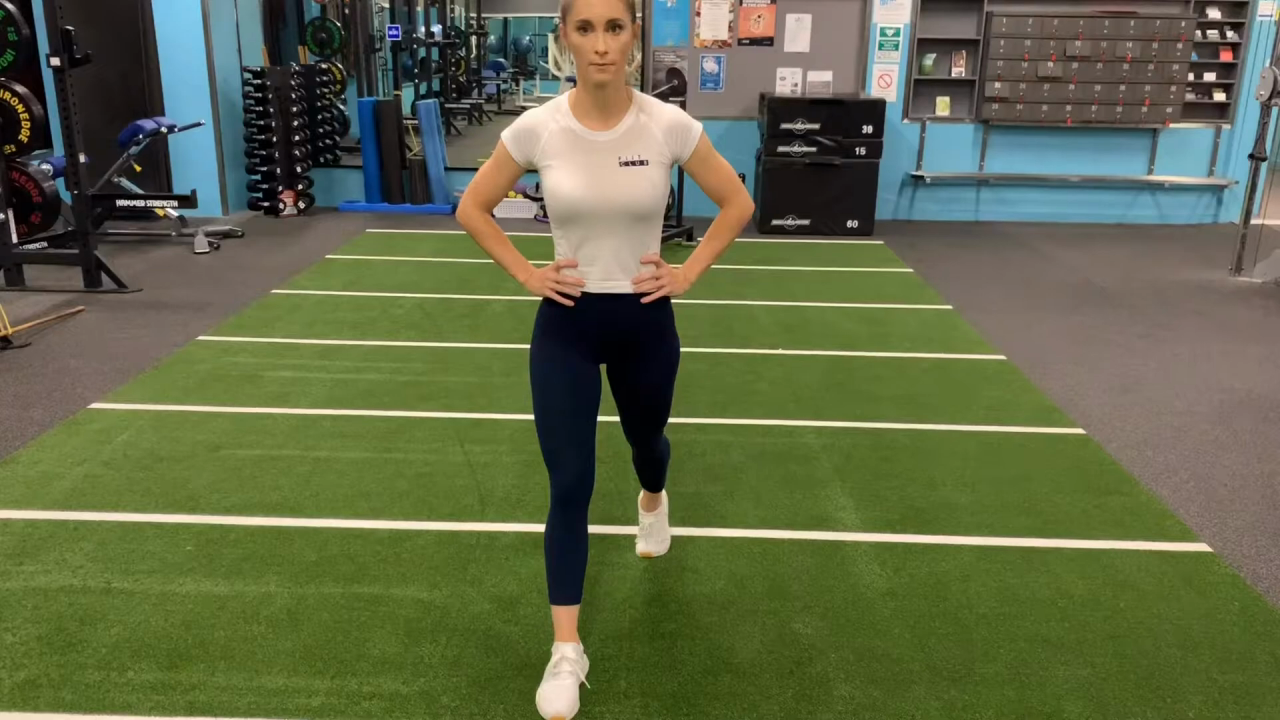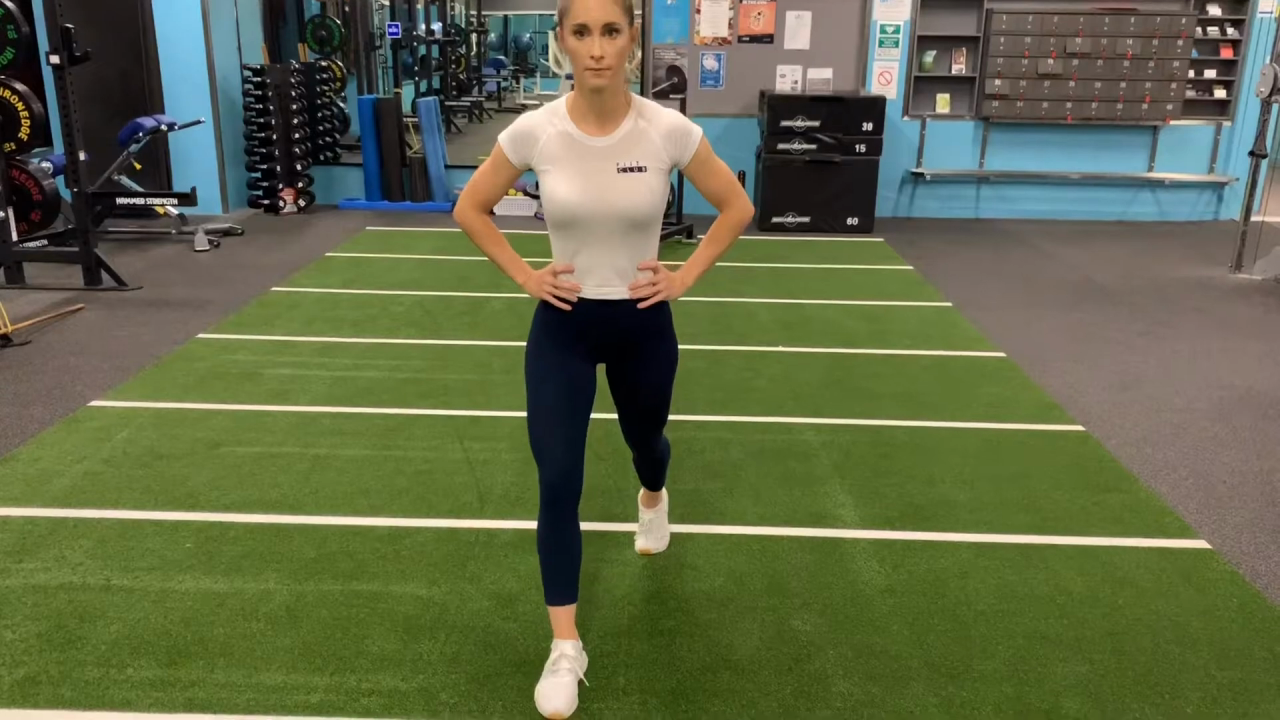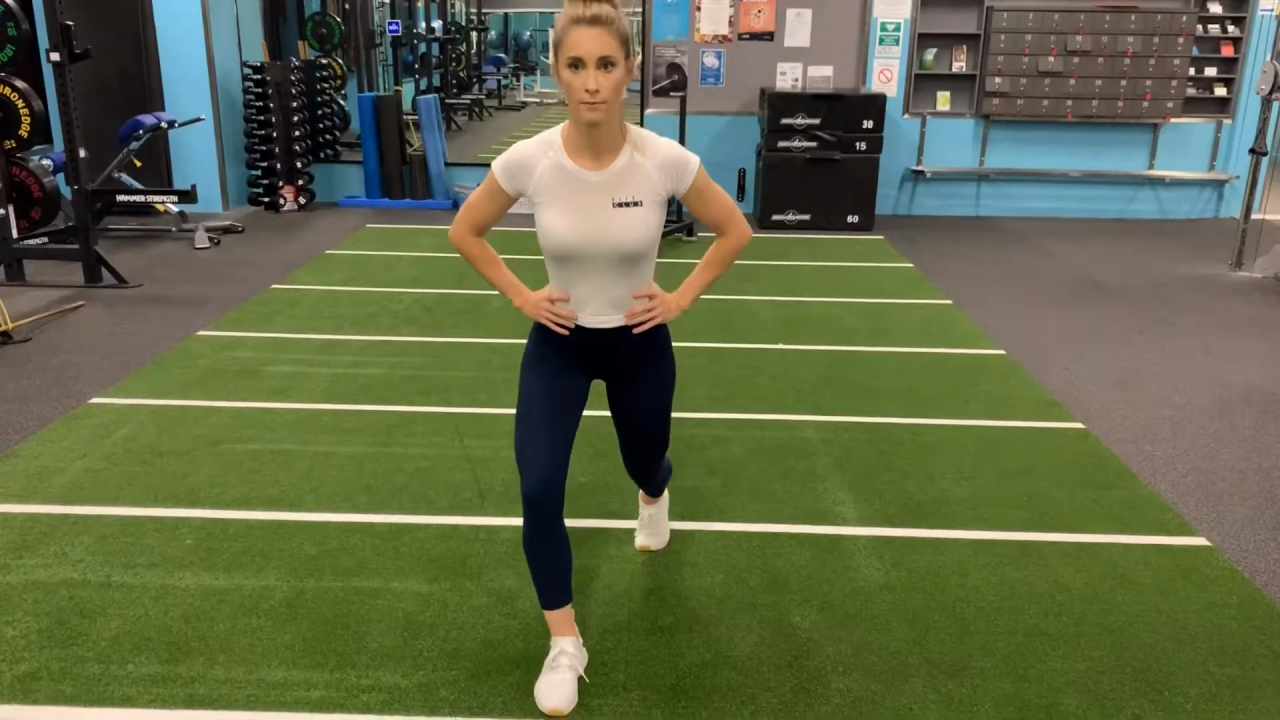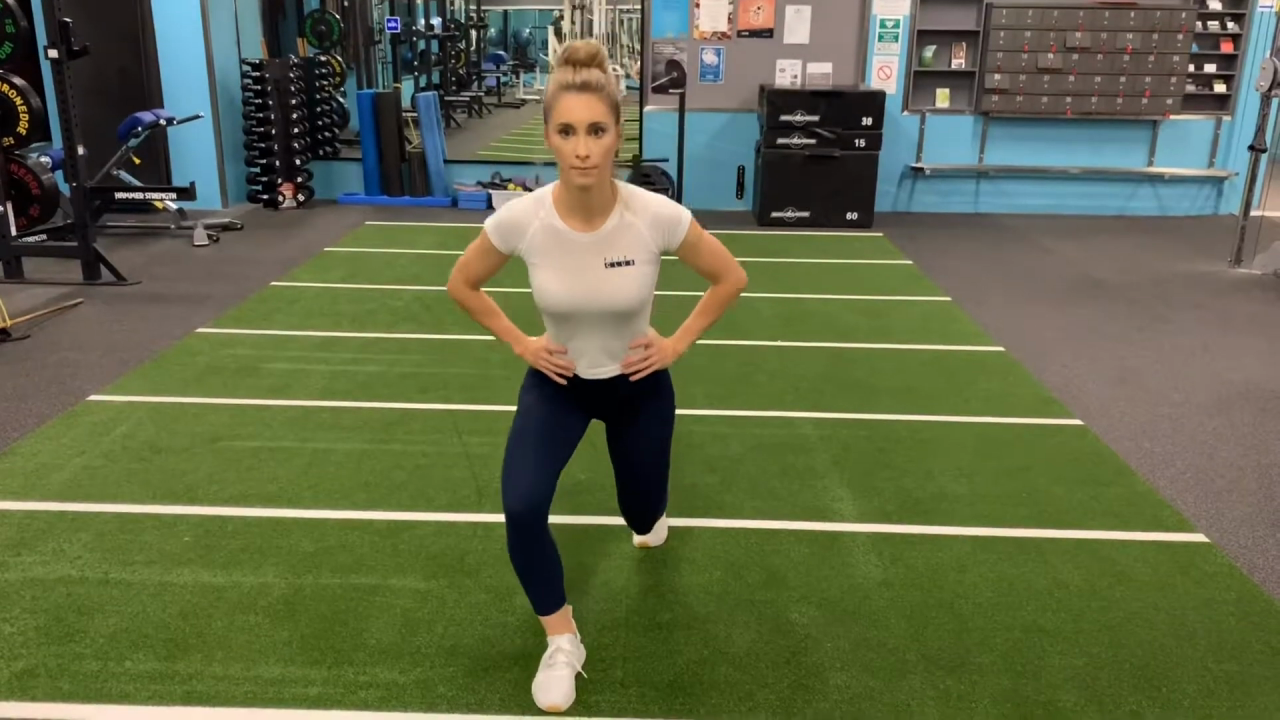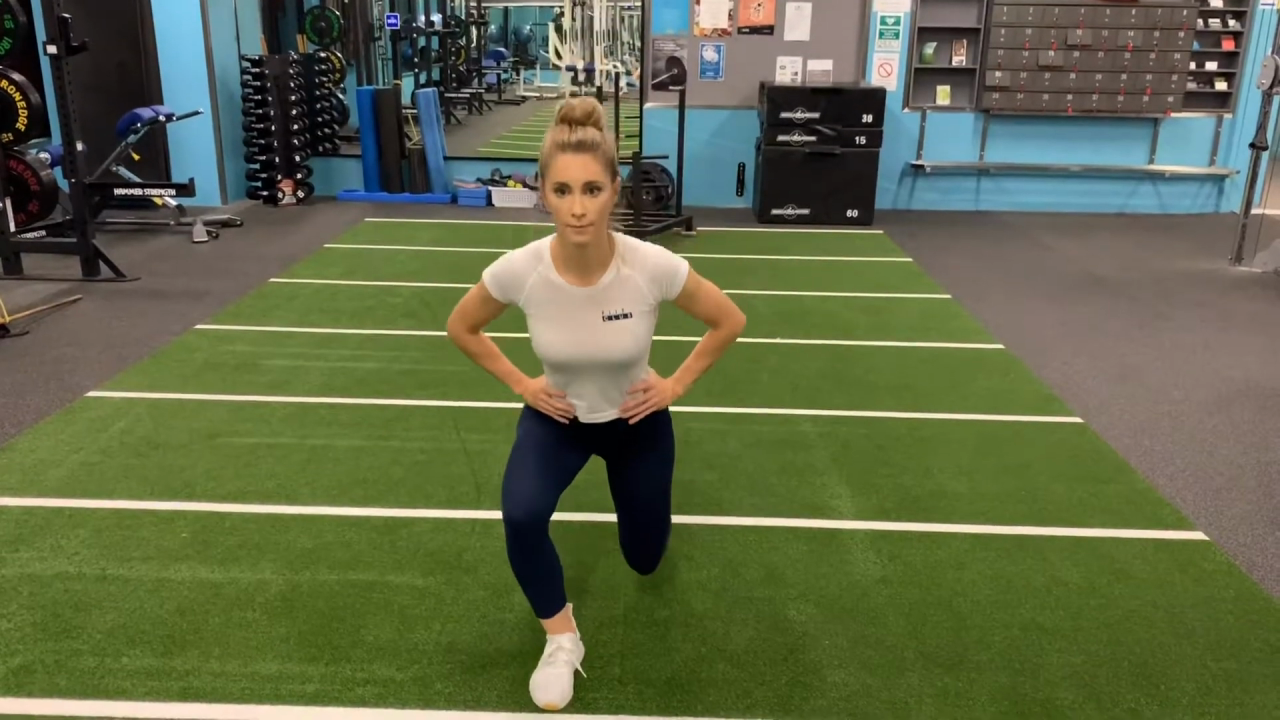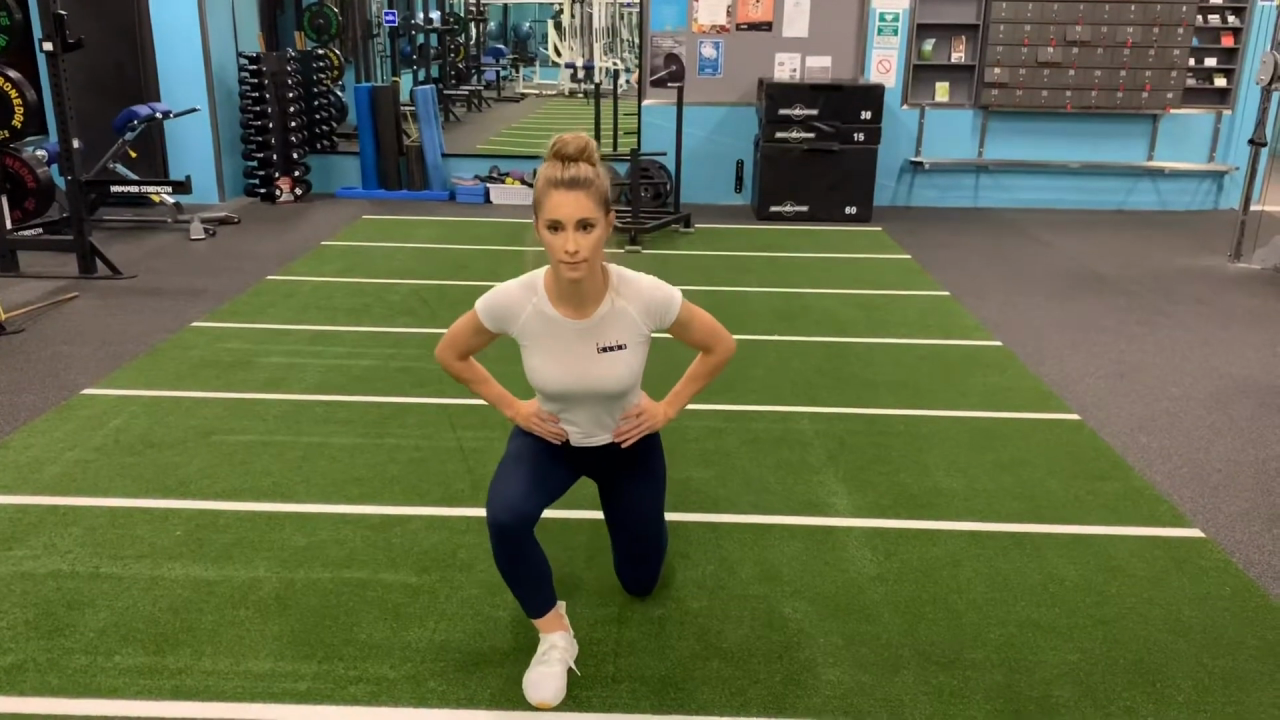
dt=0.3s
person 1, frame 1
left shoulder: (668, 124)
right shoulder: (537, 126)
left elbow: (737, 203)
right elbow: (472, 208)
left wrist: (688, 273)
right wrist: (526, 274)
left hip: (645, 322)
right hip: (567, 324)
left knee: (646, 437)
right knee: (569, 484)
left ankle: (652, 500)
right ankle: (566, 651)
person 1, frame 2
left shoulder: (668, 129)
right shoulder: (533, 130)
left elbow: (737, 207)
right elbow: (471, 209)
left wrist: (686, 276)
right wrist: (524, 275)
left hip: (642, 323)
right hip: (563, 325)
left knee: (645, 439)
right knee: (558, 482)
left ankle: (652, 497)
right ankle: (565, 647)
person 1, frame 3
left shoulder: (665, 158)
right shoulder: (528, 159)
left elbow: (735, 232)
right elbow: (464, 232)
left wrist: (681, 298)
right wrist: (521, 297)
left hip: (639, 344)
right hip: (559, 344)
left knee: (644, 464)
right knee: (540, 493)
left ankle: (655, 497)
right ankle: (565, 645)
person 1, frame 4
left shoulder: (656, 215)
right shoulder: (520, 218)
left elbow: (731, 279)
right elbow: (462, 285)
left wrist: (677, 343)
right wrist: (519, 343)
left hip: (637, 385)
right hip: (556, 383)
left knee: (643, 517)
right knee: (522, 509)
left ankle: (653, 507)
right ankle: (562, 641)
person 1, frame 5
left shoulder: (653, 266)
right shoulder: (518, 269)
left elbow: (730, 321)
right elbow: (461, 327)
left wrist: (676, 384)
right wrist: (520, 383)
left hip: (636, 422)
right hip: (557, 418)
left knee: (644, 558)
right knee: (522, 516)
left ankle: (645, 504)
right ankle: (561, 640)
person 1, frame 6
left shoulder: (647, 296)
right shoulder: (511, 300)
left elbow: (720, 346)
right elbow: (450, 354)
left wrist: (667, 408)
right wrist: (513, 408)
left hip: (627, 443)
right hip: (550, 438)
left knee: (639, 582)
right knee: (506, 519)
left ankle: (639, 506)
right ankle: (554, 636)
